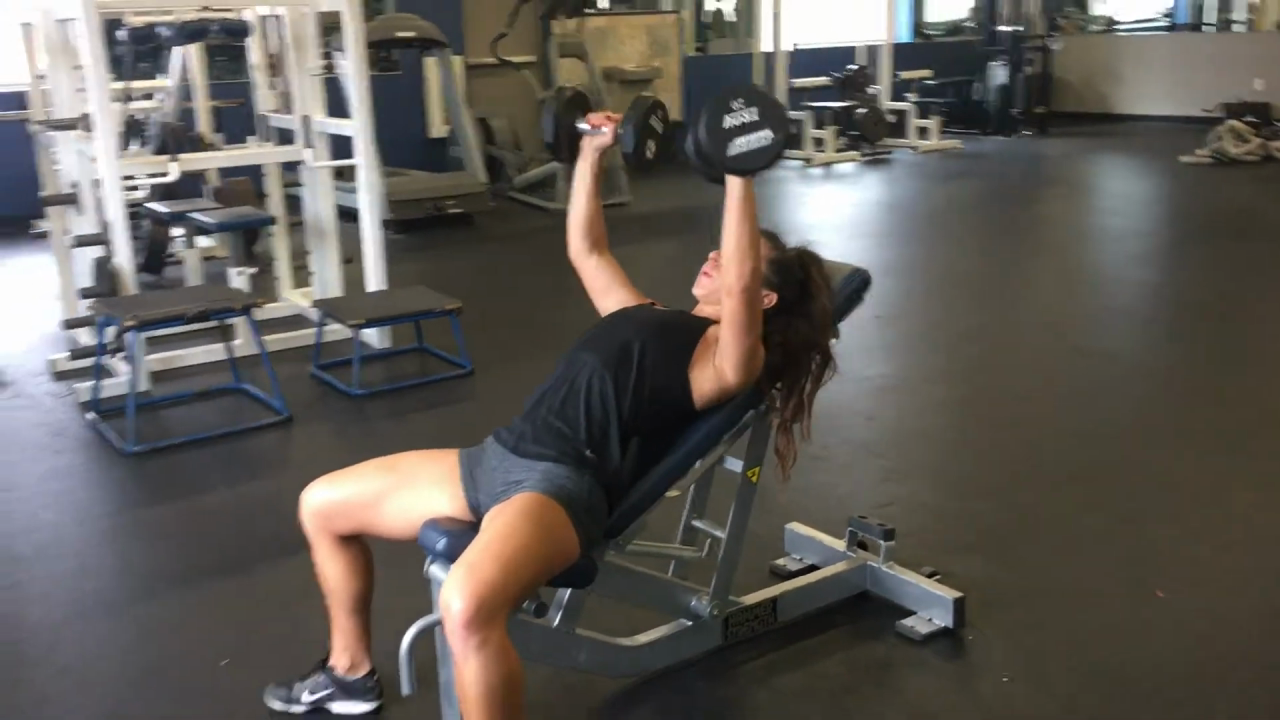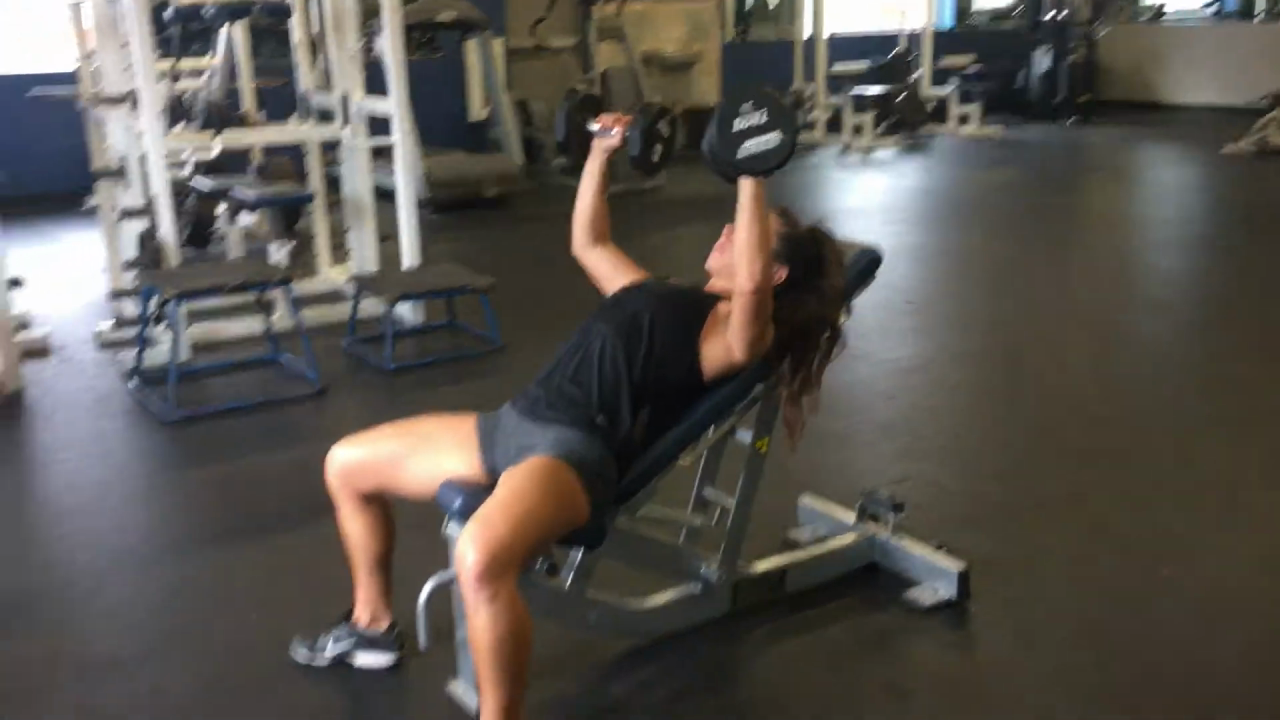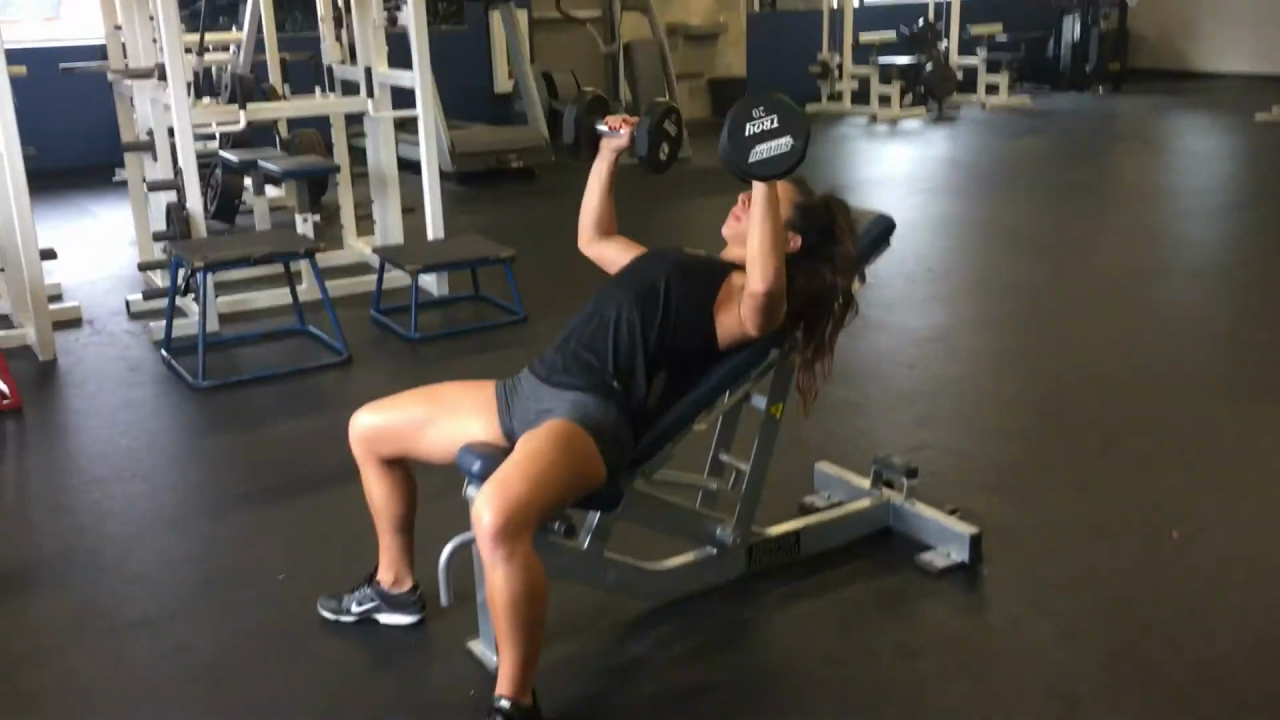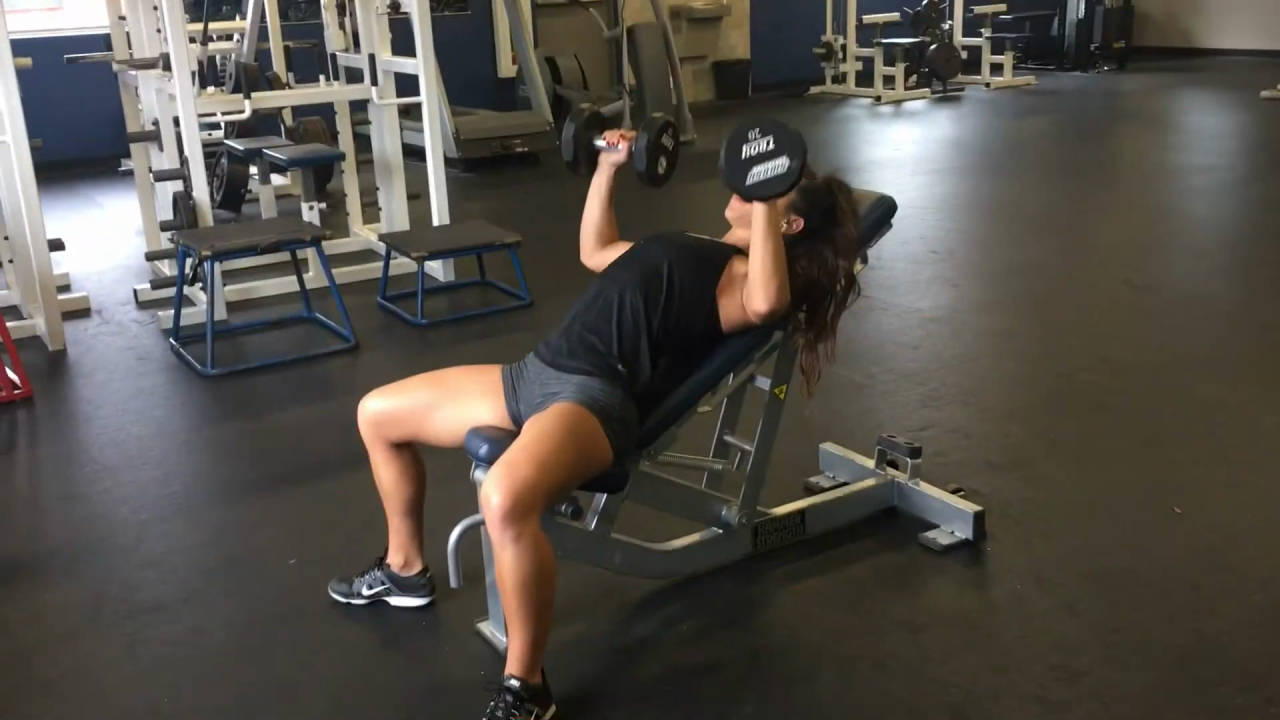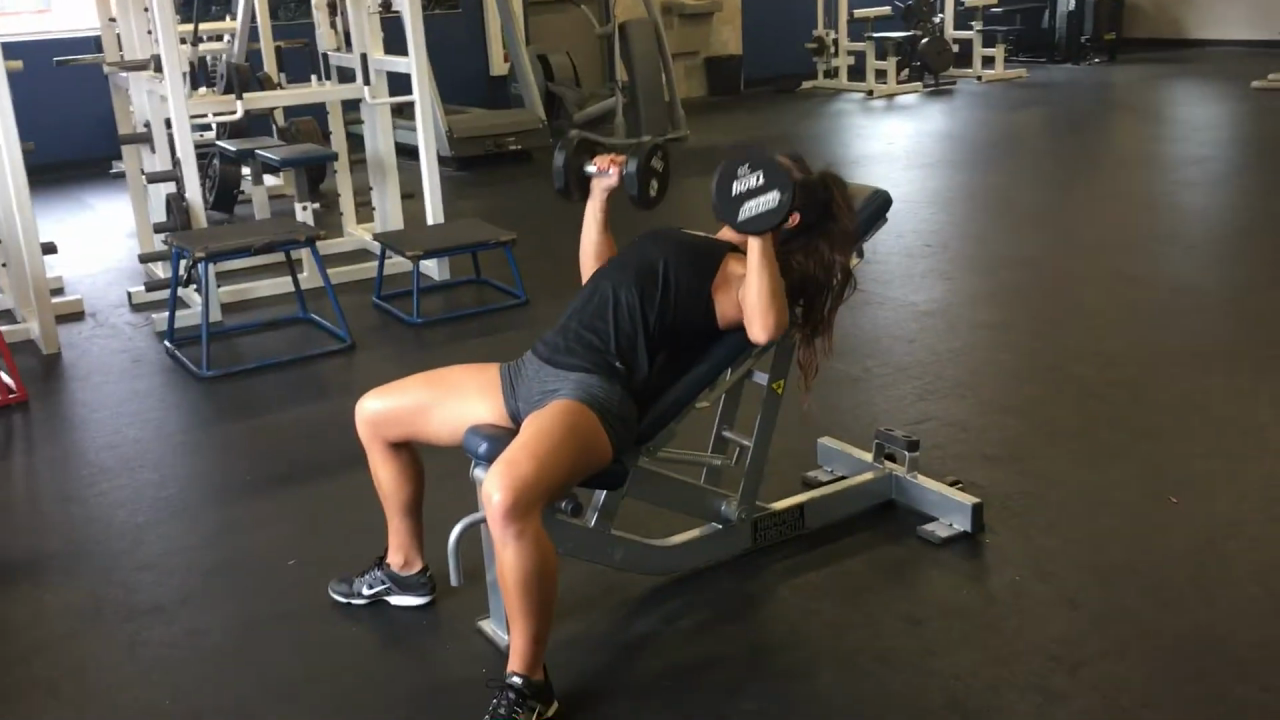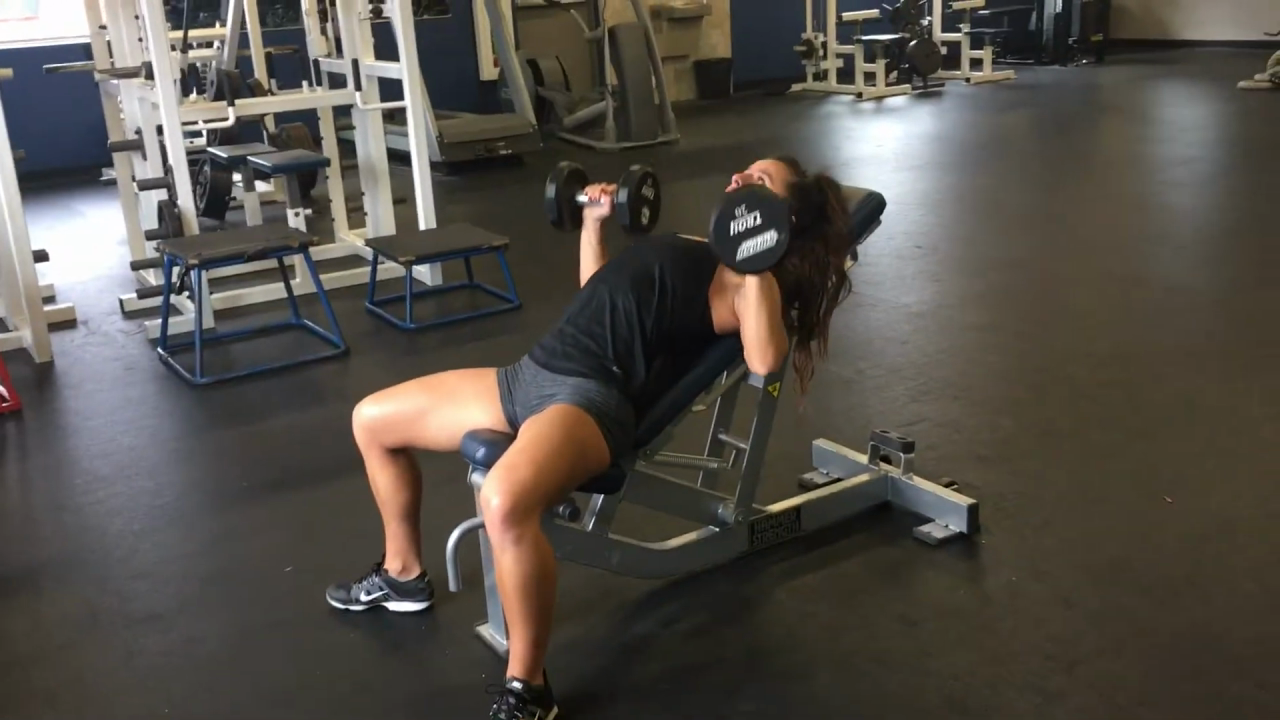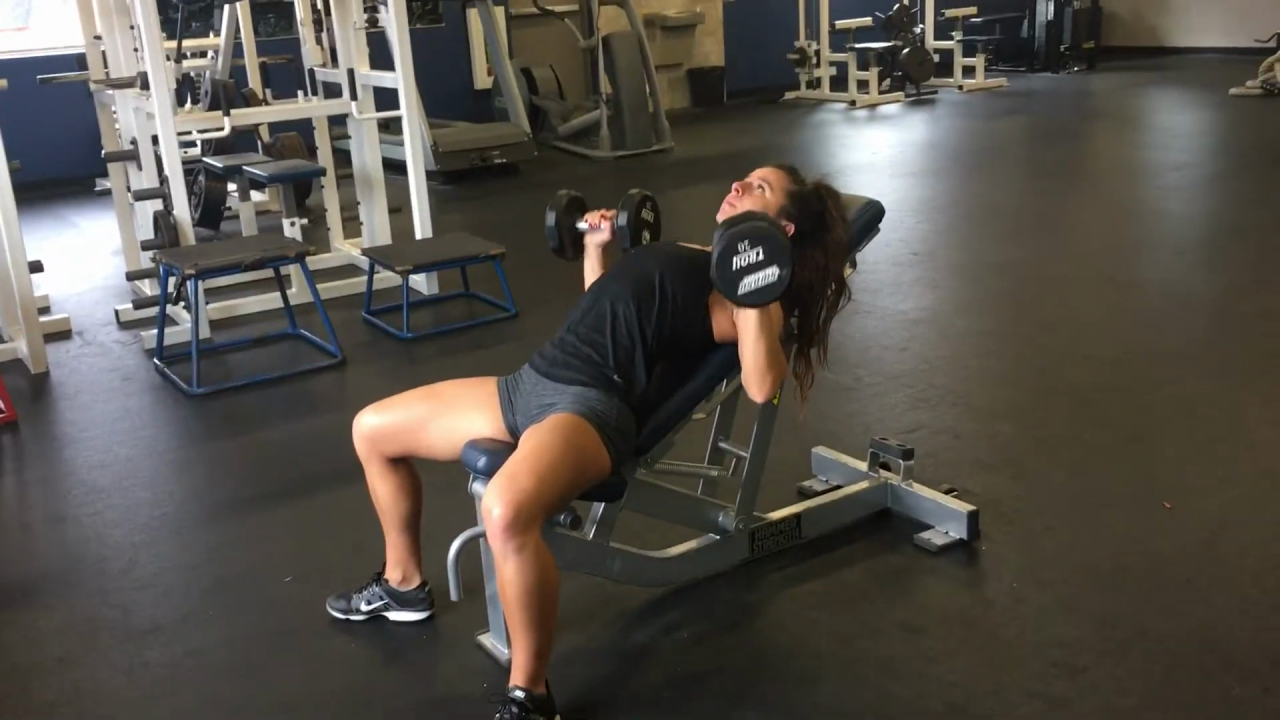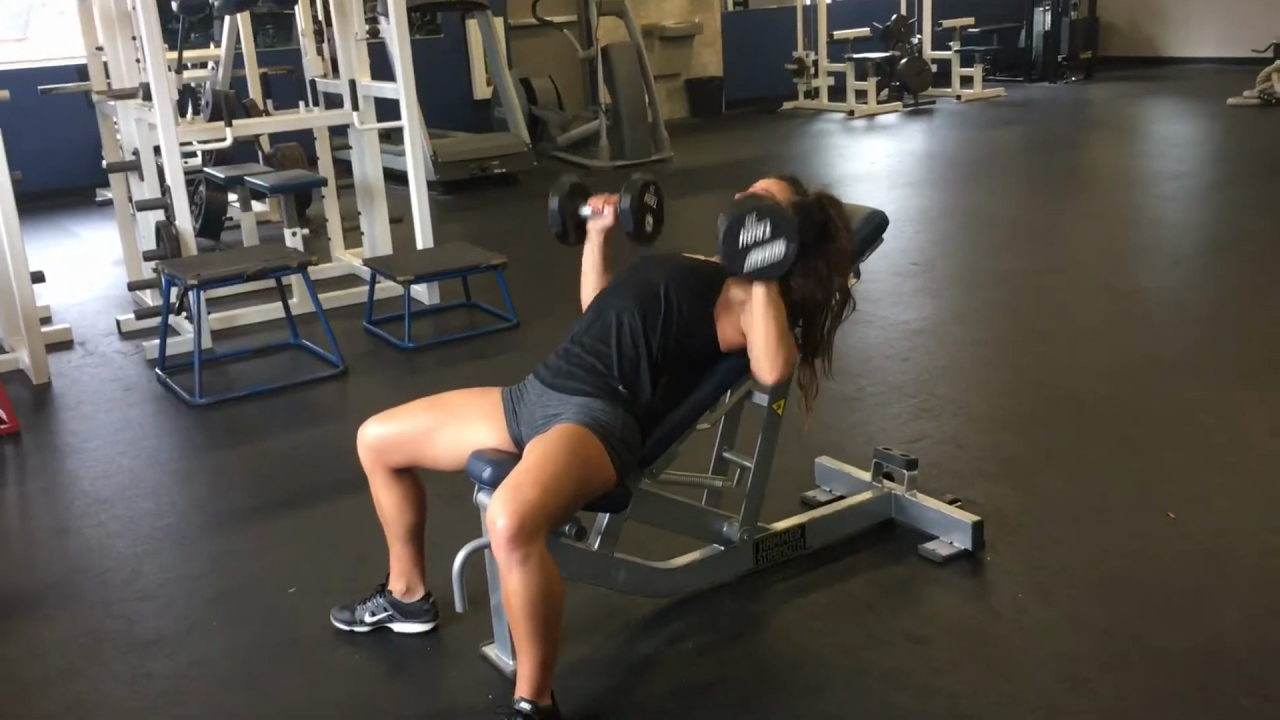
dt=0.2s
person 1, frame 1
left shoulder: (731, 356)
right shoulder: (649, 316)
left elbow: (739, 282)
right elbow: (586, 249)
left wrist: (738, 174)
right wrist: (591, 152)
left hip: (564, 485)
right hip: (497, 457)
left knee: (467, 606)
right knee: (321, 505)
right ankle: (350, 670)
person 1, frame 2
left shoulder: (739, 332)
right shoulder: (668, 294)
left elbow: (752, 280)
right elbow: (589, 243)
left wrist: (750, 176)
right wrist: (601, 153)
left hip: (577, 450)
right hip: (516, 421)
left knee: (480, 560)
right knee: (346, 465)
right ankle: (372, 624)
person 1, frame 3
left shoulder: (753, 303)
right shoulder: (686, 265)
left elbow: (765, 282)
right elbow: (594, 238)
left wrist: (766, 178)
right wrist: (609, 152)
left hip: (593, 413)
right hip: (534, 387)
left knee: (498, 518)
right knee: (368, 429)
right ankle: (395, 584)
person 1, frame 4
left shoulder: (750, 276)
right shoulder: (693, 248)
left elbow: (768, 301)
right elbow: (595, 249)
left wrist: (765, 195)
right wrist: (608, 165)
left hip: (598, 394)
right hip: (539, 370)
left knee: (506, 499)
right knee: (377, 413)
right ankle: (406, 568)
person 1, frame 5
left shoulder: (748, 271)
right shoulder: (691, 245)
left elbow: (764, 328)
right elbow: (595, 272)
left wrist: (758, 225)
right wrist: (600, 192)
left hip: (597, 390)
right hip: (536, 367)
left knee: (507, 497)
right knee: (375, 414)
right ankle: (405, 567)
person 1, frame 6
left shoulder: (746, 279)
right shoulder: (689, 250)
left elbow: (764, 358)
right wrist: (593, 222)
left hip: (594, 394)
right hip: (533, 371)
left knee: (505, 502)
right knee: (372, 420)
right ankle: (403, 573)
person 1, frame 7
right shoulder: (687, 256)
left elbow: (761, 385)
right wrist: (594, 246)
left hip: (595, 403)
right hip: (533, 380)
left knee: (506, 511)
right knee: (372, 430)
right ankle: (403, 582)
person 1, frame 8
left shoulder: (751, 292)
right shoulder: (692, 267)
left elbow: (772, 369)
right wrist: (596, 232)
left hip: (600, 414)
right hip: (538, 390)
left knee: (511, 522)
right knee: (376, 440)
right ankle: (408, 593)
